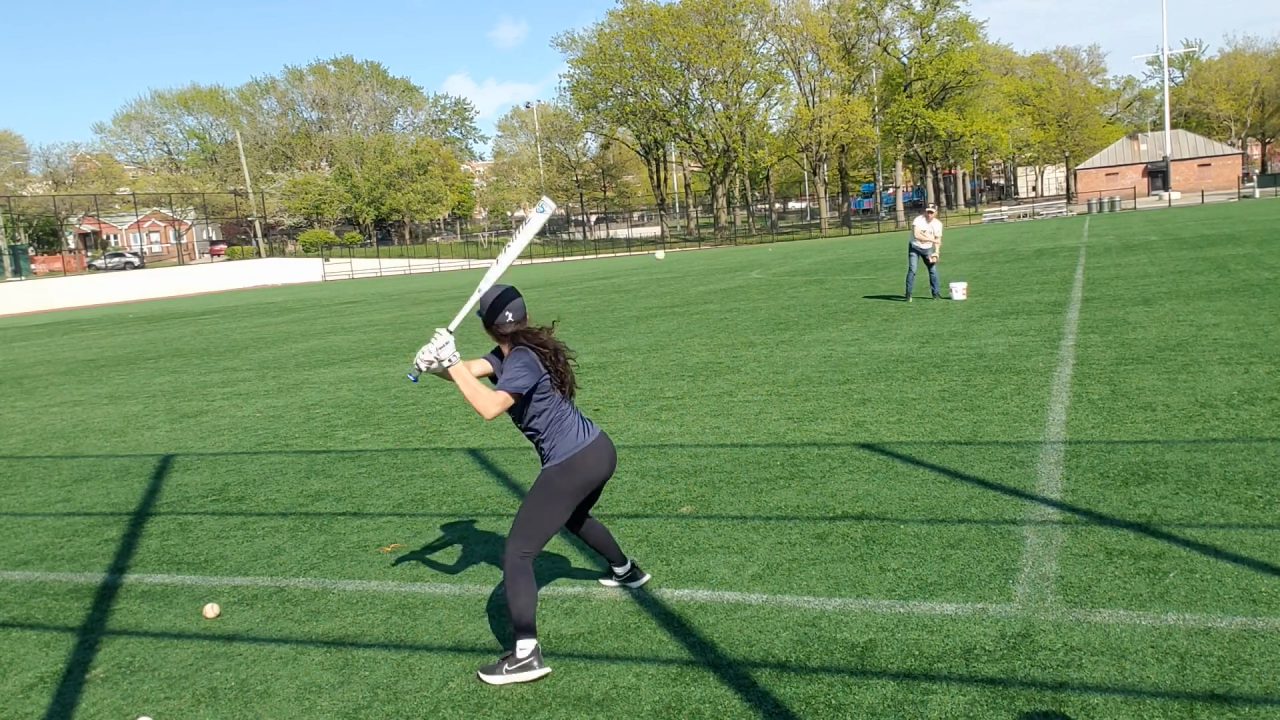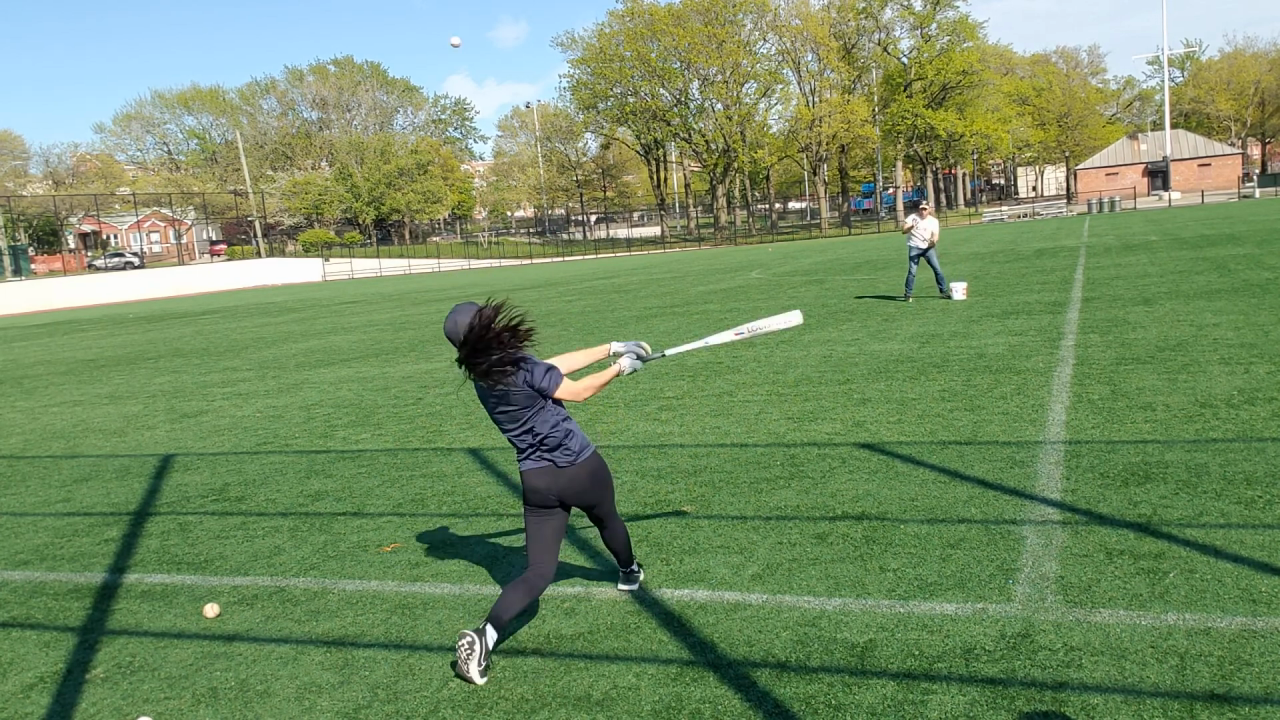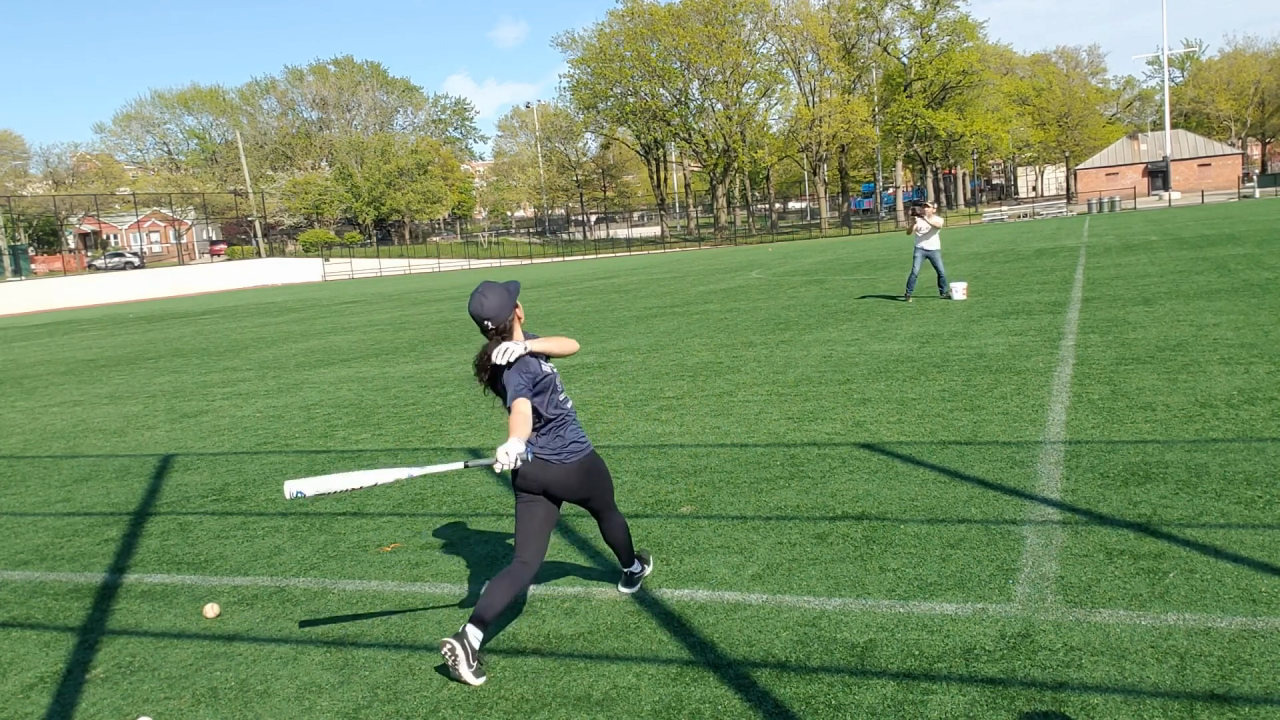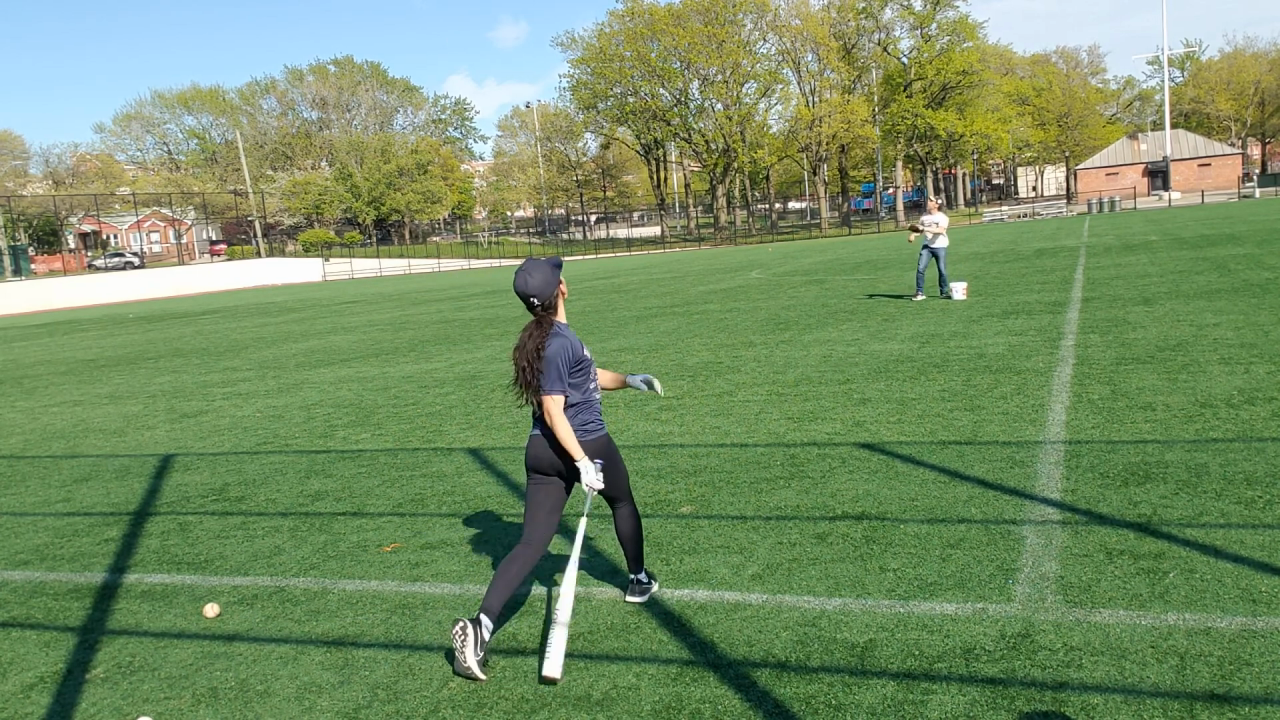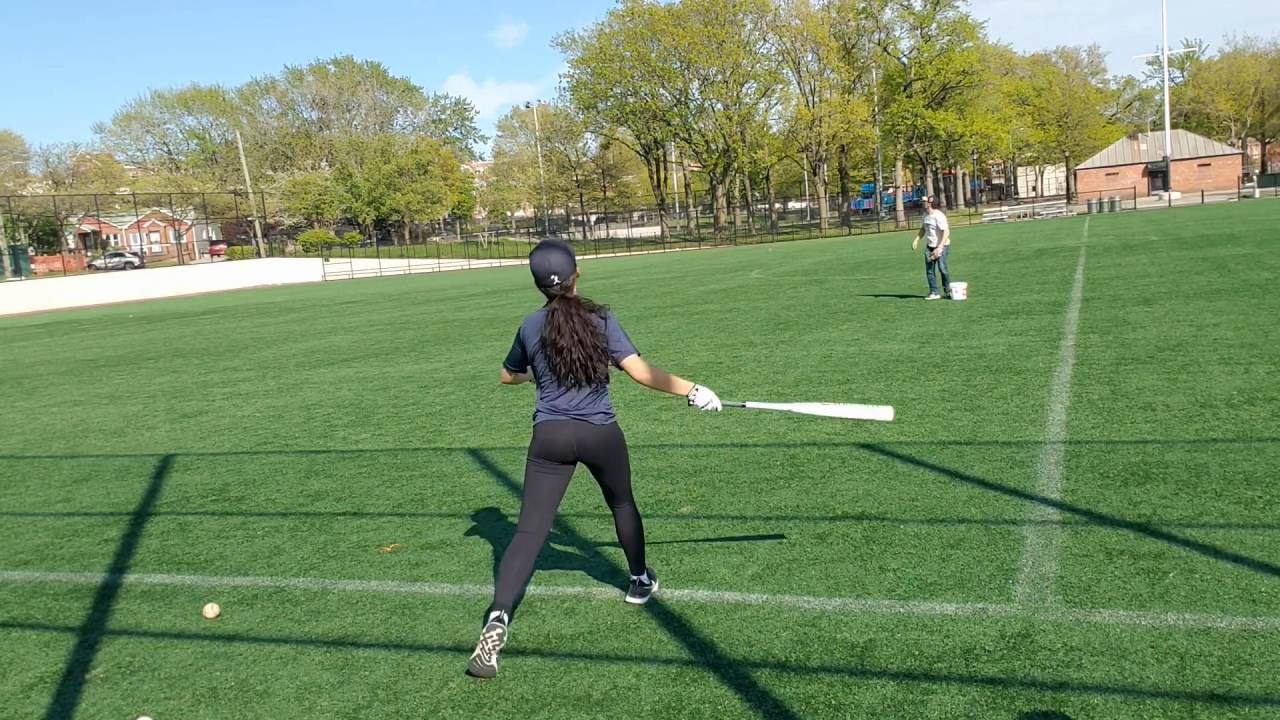
dt=0.3s
person 1, frame 1
left shoulder: (523, 361)
right shoulder: (518, 351)
left elbow: (489, 407)
right elbow: (475, 369)
left wrist: (449, 364)
right wrist: (438, 359)
left hip: (569, 466)
right hip: (599, 451)
left knee: (516, 555)
right knee: (578, 519)
left ankle: (526, 653)
right ankle: (626, 571)
person 1, frame 2
left shoulder: (482, 380)
right shoulder: (521, 365)
left elbow: (551, 367)
right elbow: (575, 392)
left wrist: (610, 348)
right wrist: (619, 367)
left hip: (537, 481)
right hip: (582, 469)
left knee: (537, 571)
right knee: (607, 519)
left ankle: (483, 637)
right ankle: (629, 572)
person 1, frame 3
left shoulder: (520, 348)
right shoulder: (516, 367)
left elbow: (570, 346)
right elbow: (520, 413)
left wrist: (524, 343)
right wrist: (514, 444)
left hip: (533, 470)
right hip: (575, 464)
left knee: (525, 562)
right knee: (604, 509)
left ankle: (469, 636)
right ankle: (631, 570)
person 1, frame 4
left shoulder: (555, 333)
right shoulder: (556, 343)
left elbow: (591, 379)
right elbow: (553, 411)
left wrist: (630, 380)
right wrist: (582, 463)
left hip: (543, 452)
right hip: (587, 446)
left knee: (531, 543)
right knee: (622, 502)
left ankle: (479, 625)
right ankle: (638, 580)
person 1, frame 5
left shoulder: (527, 326)
right shoulder: (598, 318)
left elbow: (509, 377)
right elbow: (639, 369)
right wrist: (691, 390)
left hip: (549, 436)
right hip: (599, 432)
left knee: (529, 532)
right knee: (621, 502)
left ankle: (496, 622)
right ankle: (639, 581)
